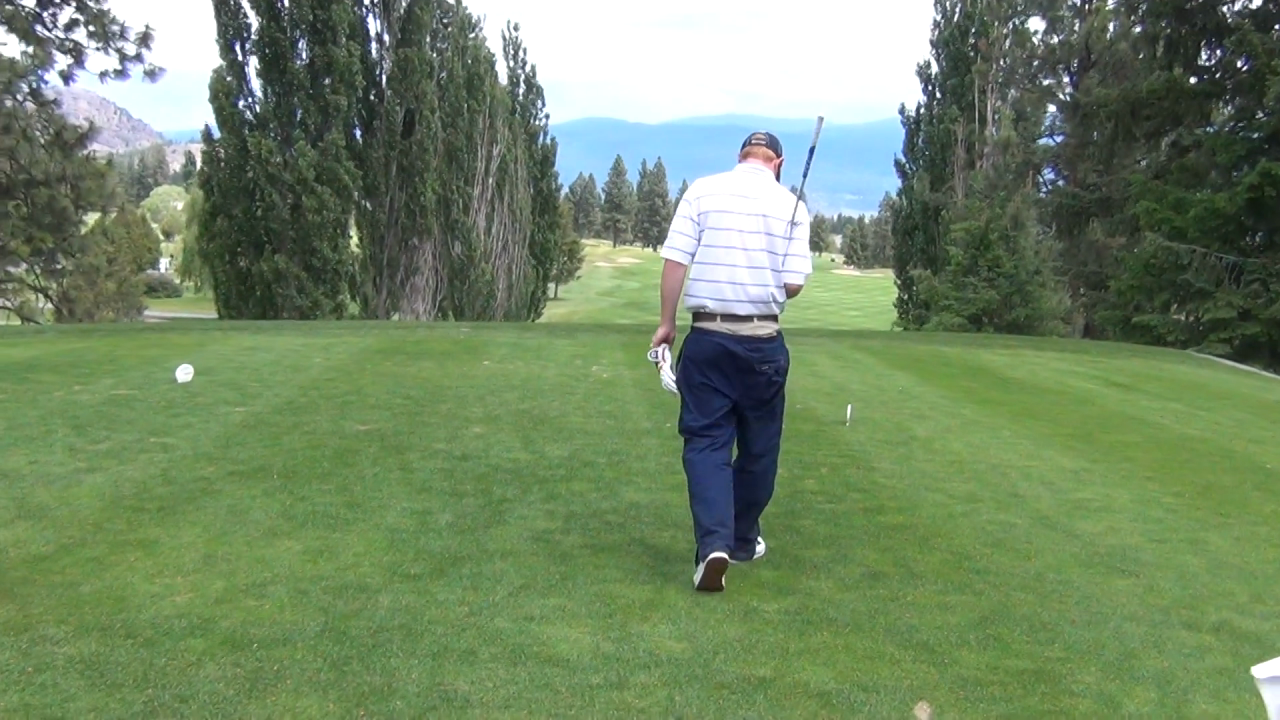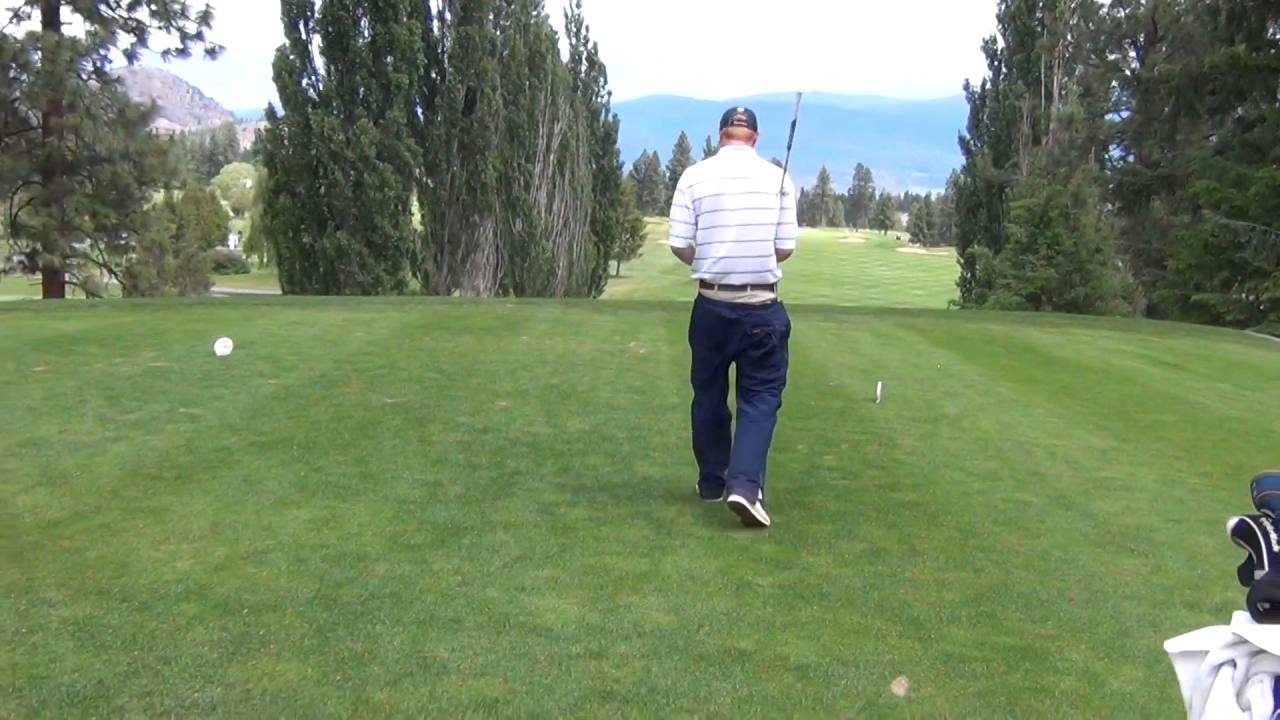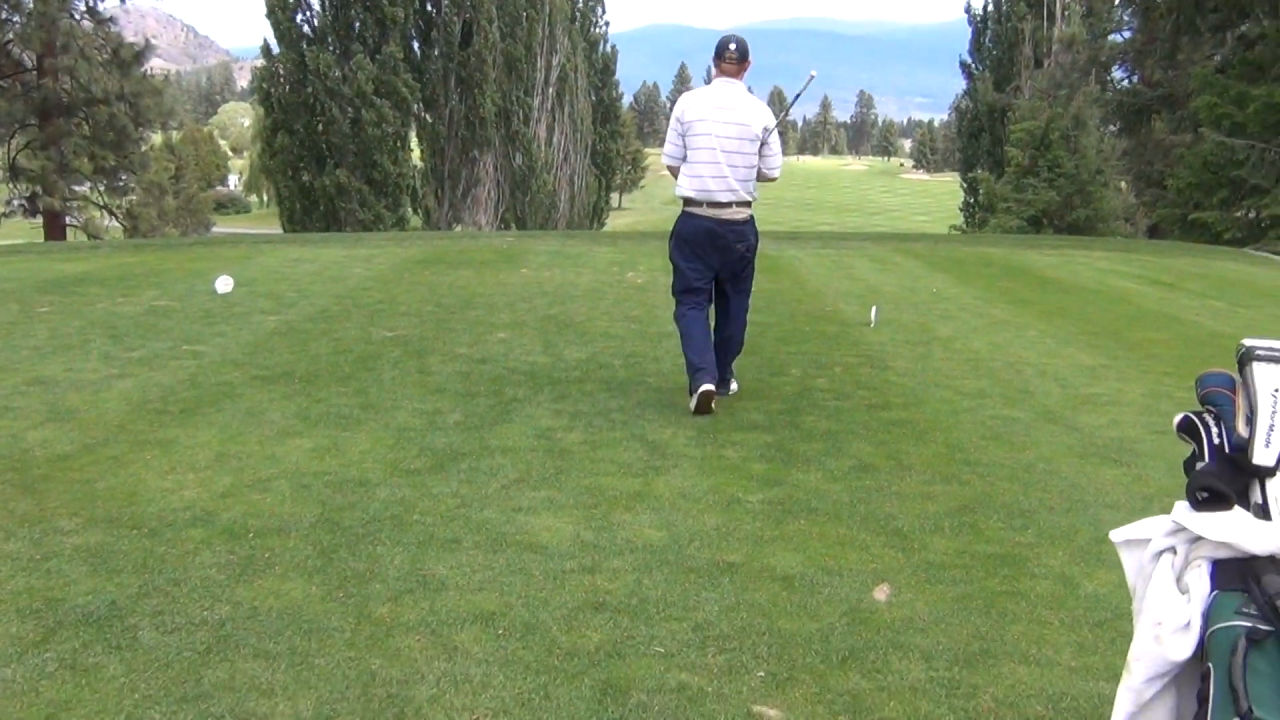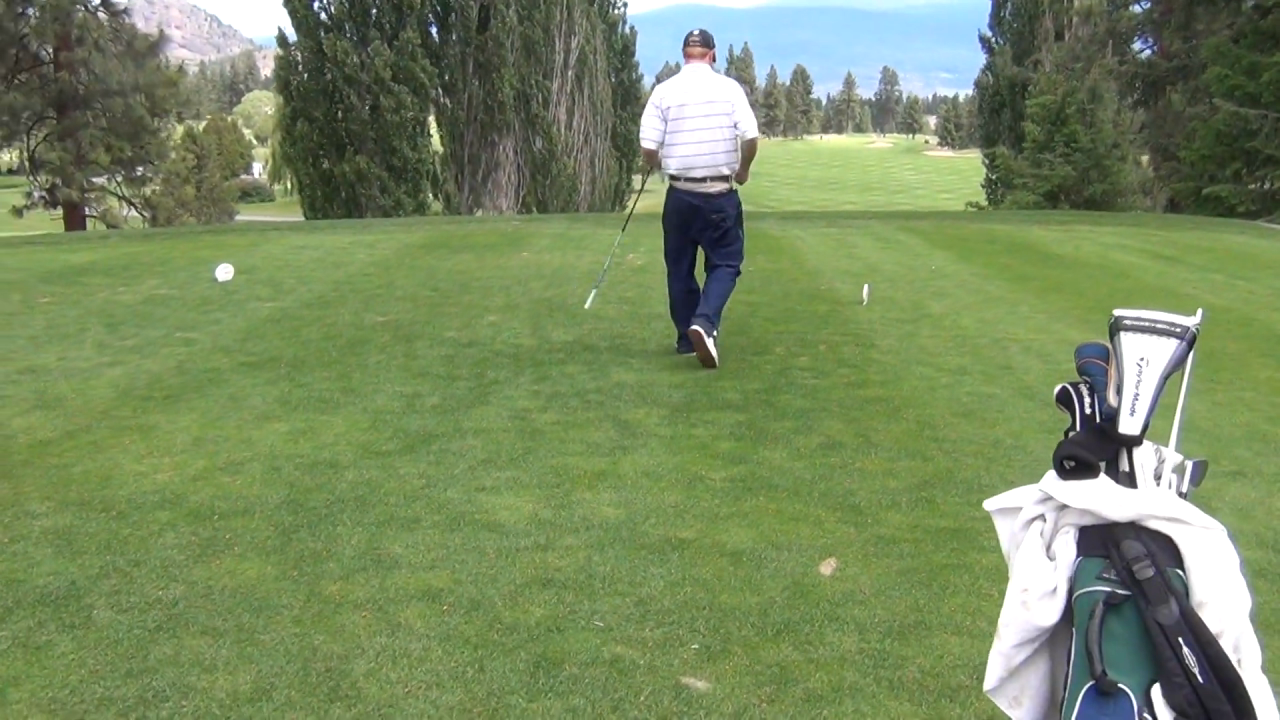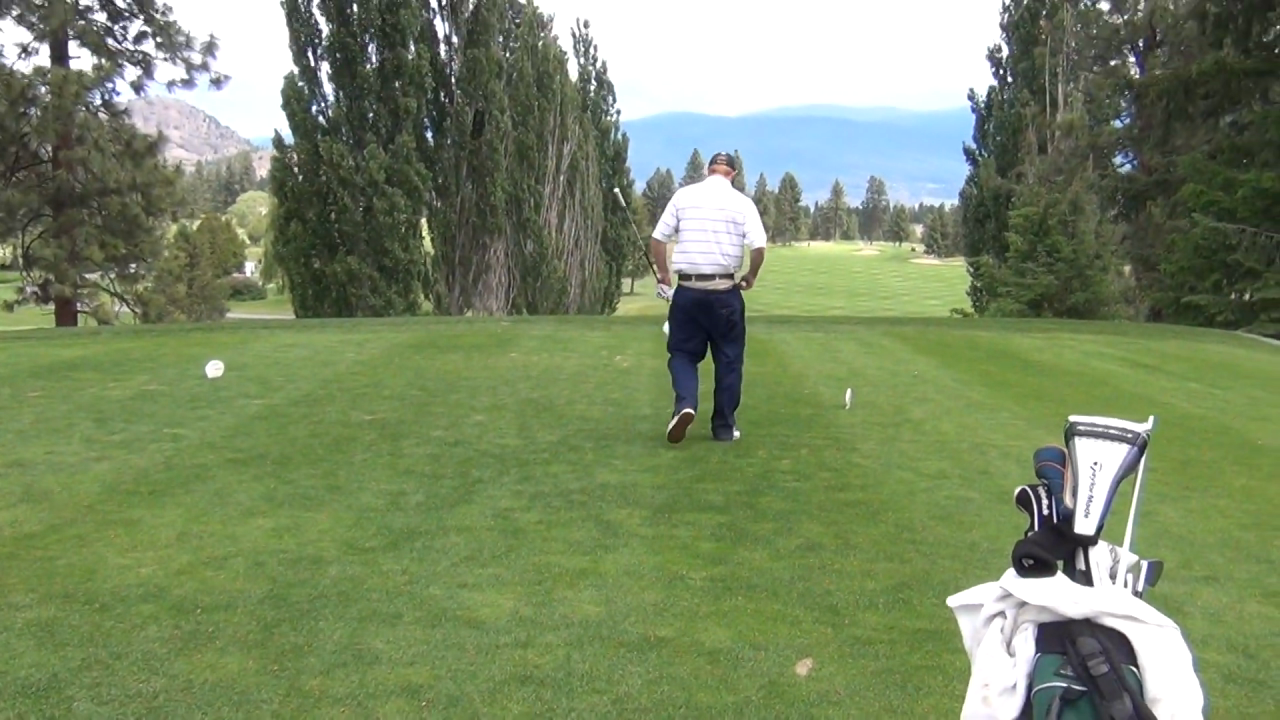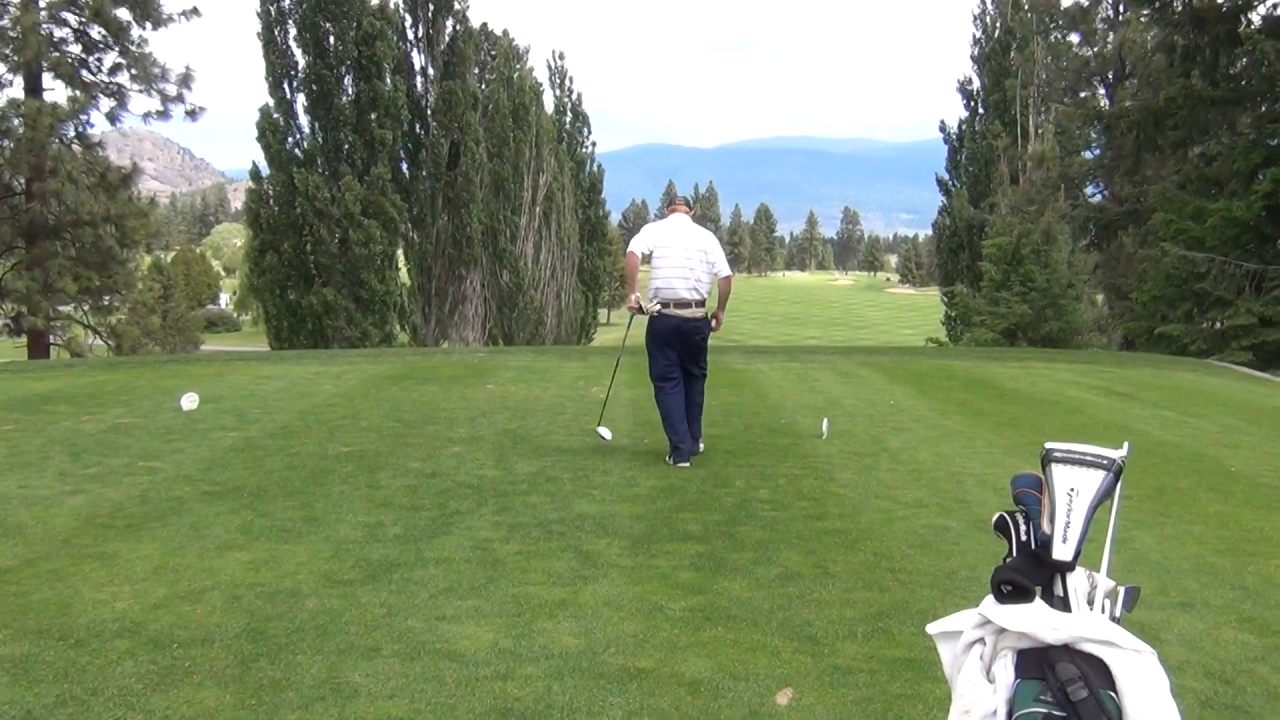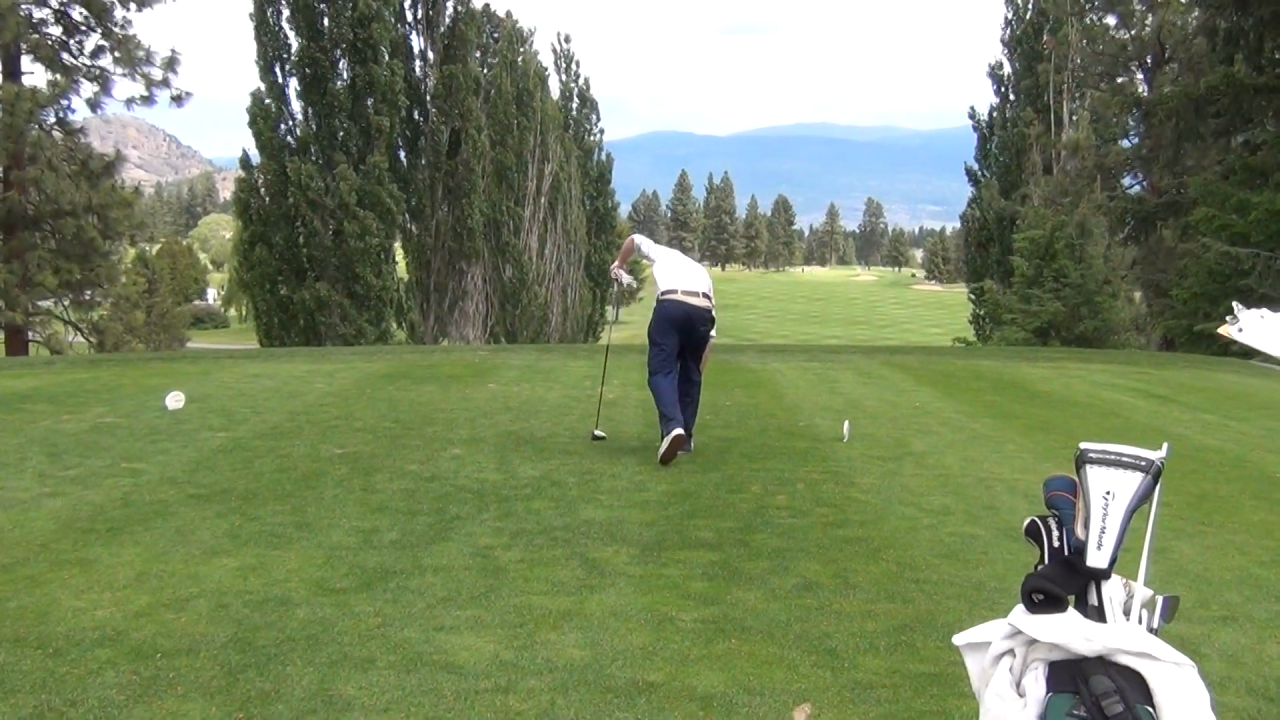
dt=0.7s
person 1, frame 1
left shoulder: (701, 190)
right shoulder: (790, 205)
left elbow: (675, 261)
right elbow: (794, 284)
left wrist: (666, 322)
left hip: (707, 337)
right hip: (763, 341)
left knee: (704, 441)
right knee: (759, 446)
left ankle: (714, 542)
right ankle: (743, 540)
person 1, frame 2
left shoulder: (695, 176)
right shoulder: (777, 177)
left elbow: (679, 245)
right elbow: (785, 248)
left hip: (712, 304)
right hip: (761, 307)
left knee: (708, 396)
right knee: (760, 401)
left ankle: (711, 481)
right ankle: (744, 485)
person 1, frame 3
left shoulder: (688, 103)
right shoulder: (760, 112)
left elbow: (672, 163)
right elbow: (770, 173)
left hip: (694, 220)
right hip: (738, 223)
left knee: (691, 301)
right knee: (733, 305)
left ankle: (703, 377)
right ankle: (722, 377)
person 1, frame 4
left shoulder: (663, 91)
right shoulder: (729, 87)
left elbow: (649, 148)
right elbow: (750, 136)
left wrist: (657, 164)
right wrist: (742, 169)
left hip: (680, 194)
right hip: (720, 195)
left knee: (679, 268)
right knee: (724, 266)
left ankle: (685, 338)
right ankle: (703, 323)
person 1, frame 5
left shoulder: (684, 195)
right shoulder: (742, 202)
left elbow: (659, 238)
right elbow: (758, 246)
left wrist: (663, 273)
right wrist: (751, 275)
left hip: (687, 290)
right hip: (725, 292)
left knee: (683, 354)
right knee: (728, 360)
left ankle: (684, 405)
right ankle: (724, 427)
person 1, frame 6
left shoulder: (654, 229)
right shoulder: (706, 235)
left elbow: (633, 252)
right elbow: (725, 275)
left wrist: (632, 293)
right wrist: (720, 310)
left hip: (663, 317)
right hip: (696, 318)
left knee: (667, 383)
right knee: (695, 377)
left ankle: (680, 451)
right ankle: (691, 439)
person 1, frame 7
left shoulder: (665, 254)
right shoulder: (702, 272)
left elbow: (635, 240)
right elbow: (710, 333)
left wrist: (619, 263)
right wrist: (701, 368)
left hip: (670, 306)
right hip: (702, 309)
left knee: (662, 371)
right knee: (691, 376)
left ankle: (673, 427)
right ankle: (685, 437)
